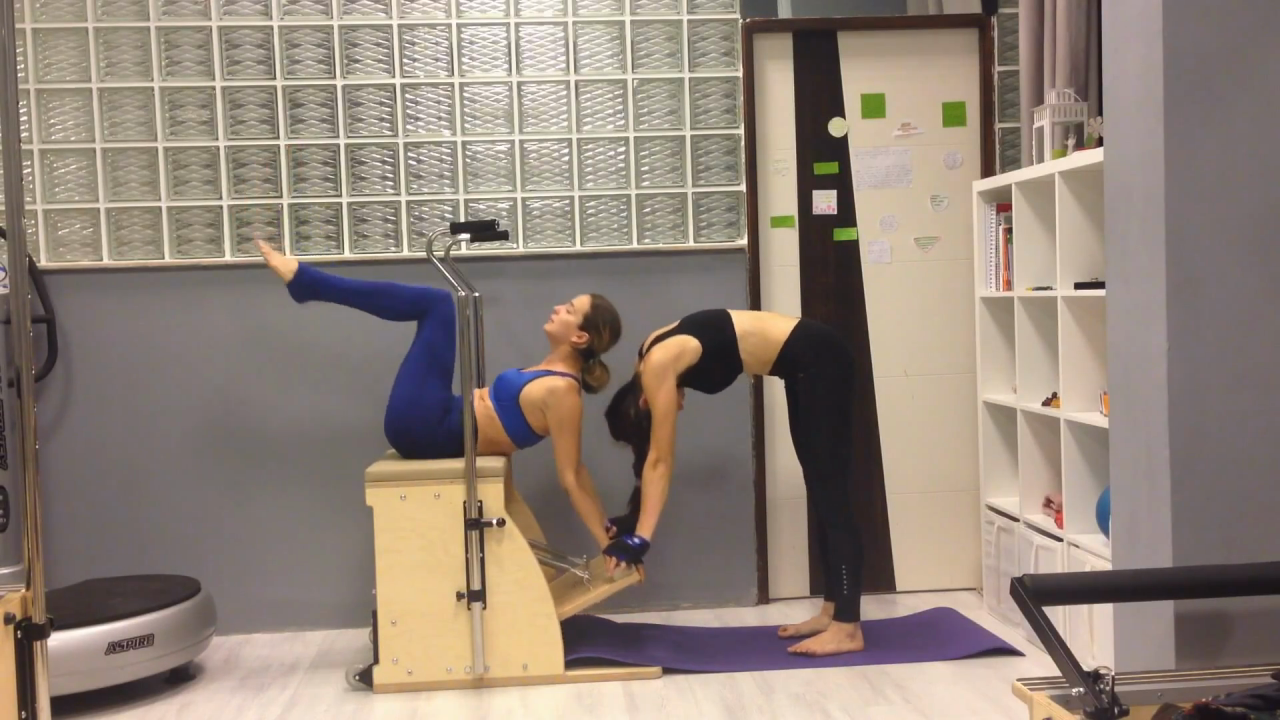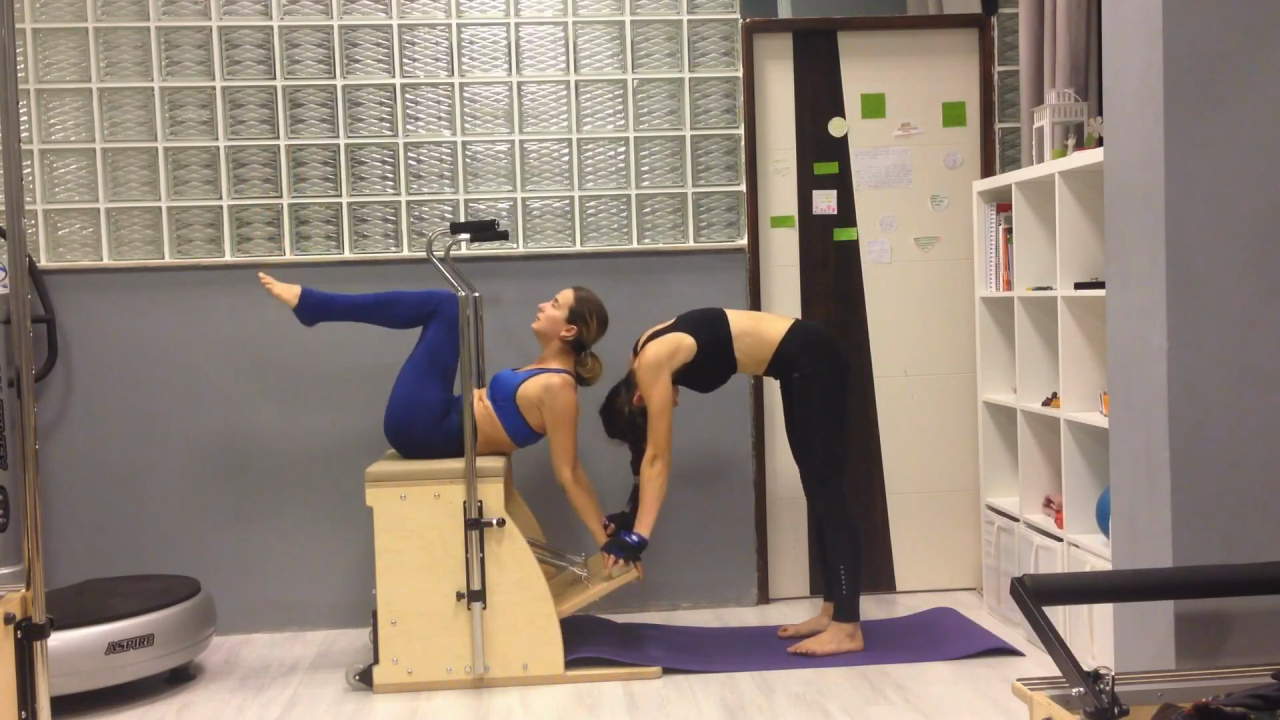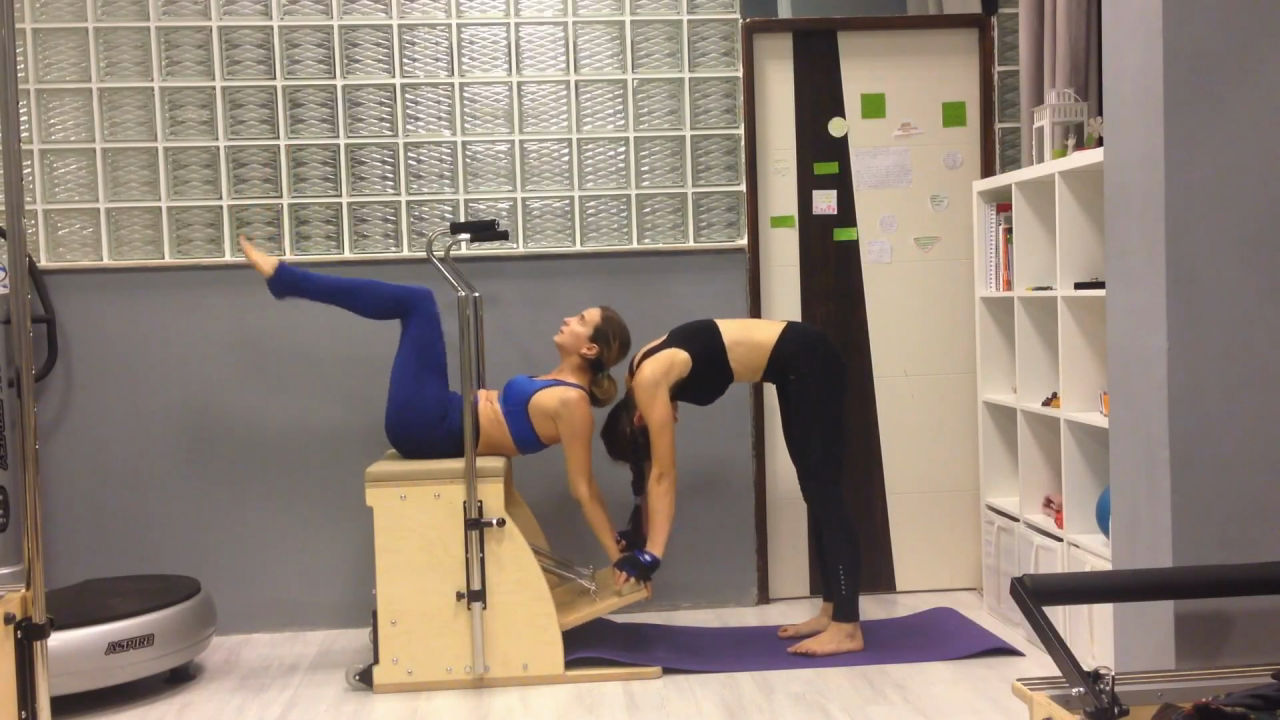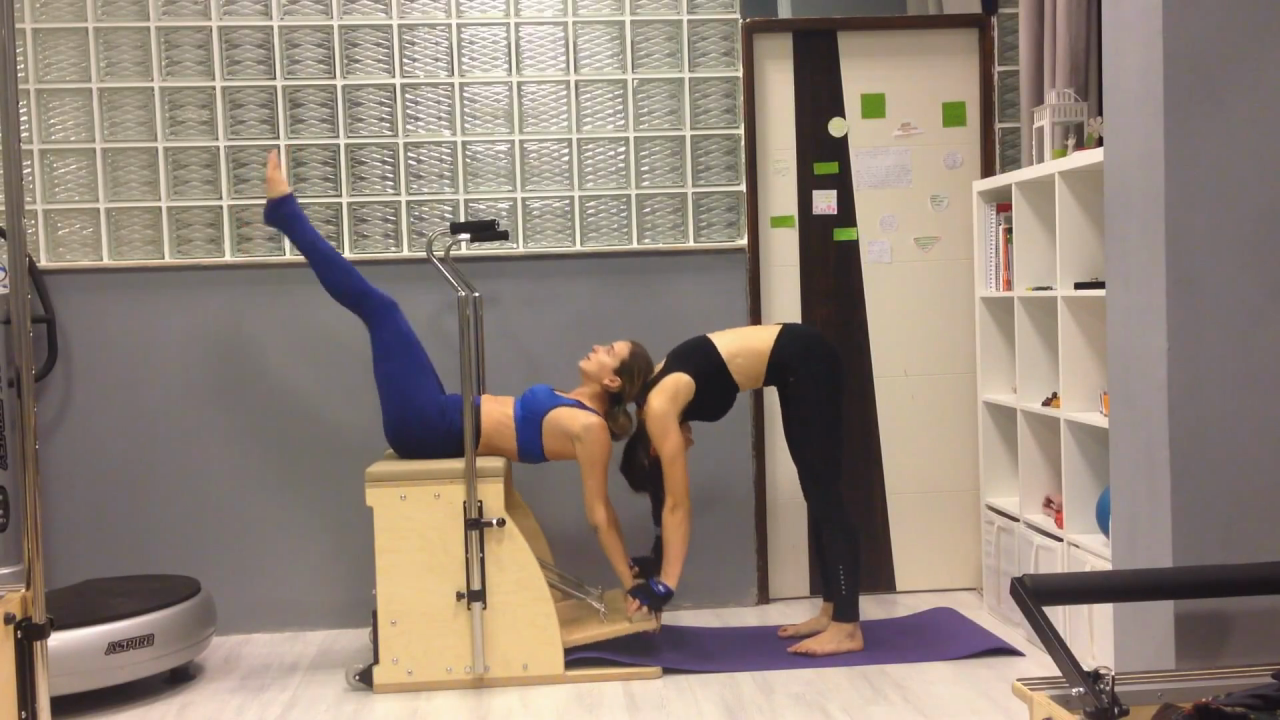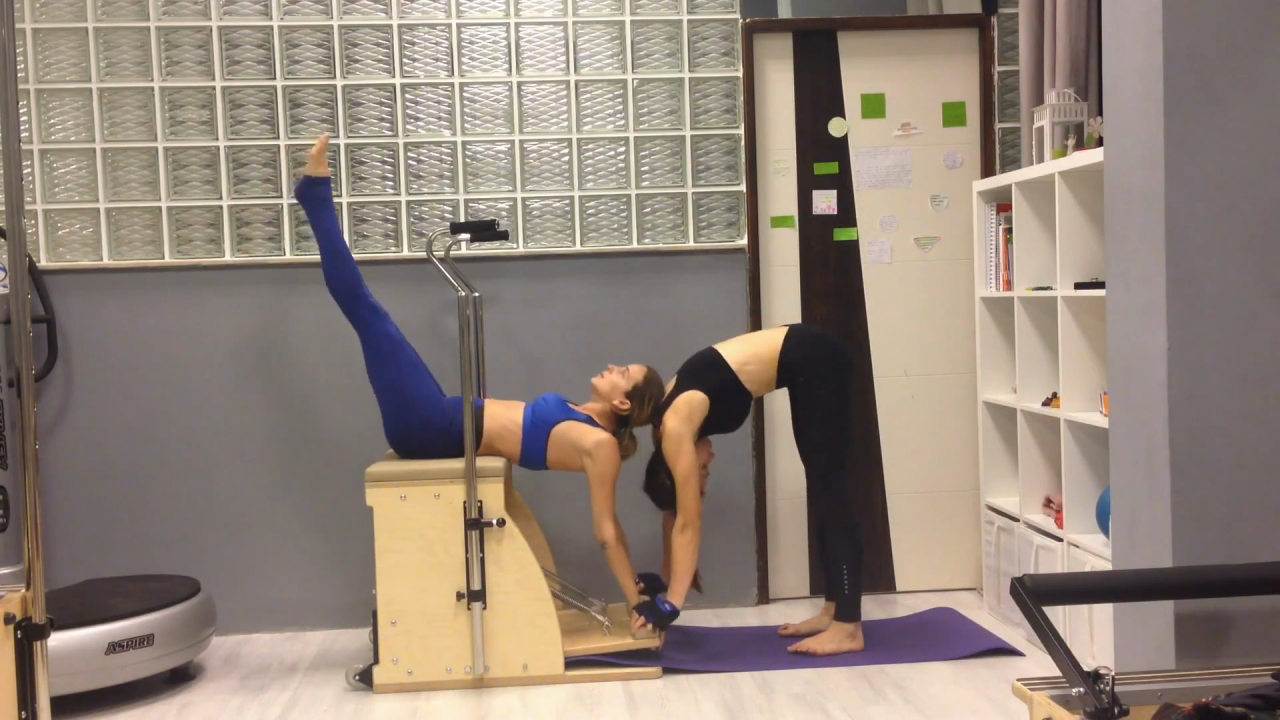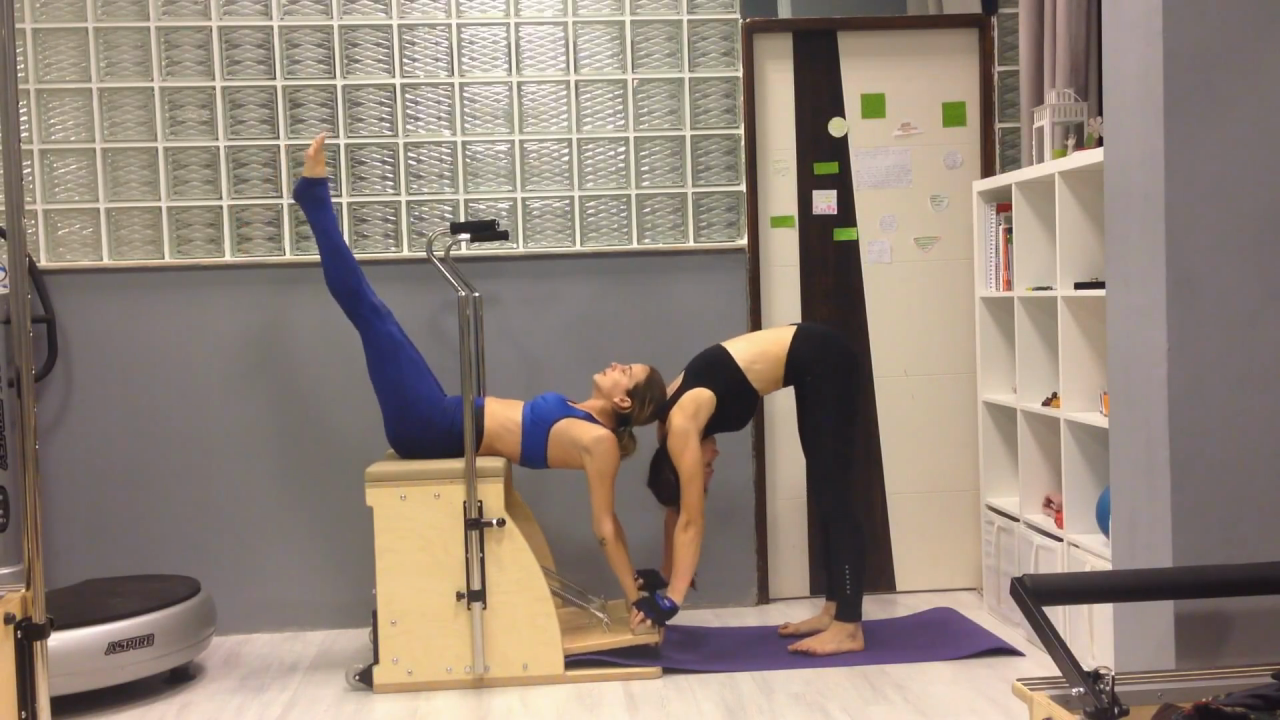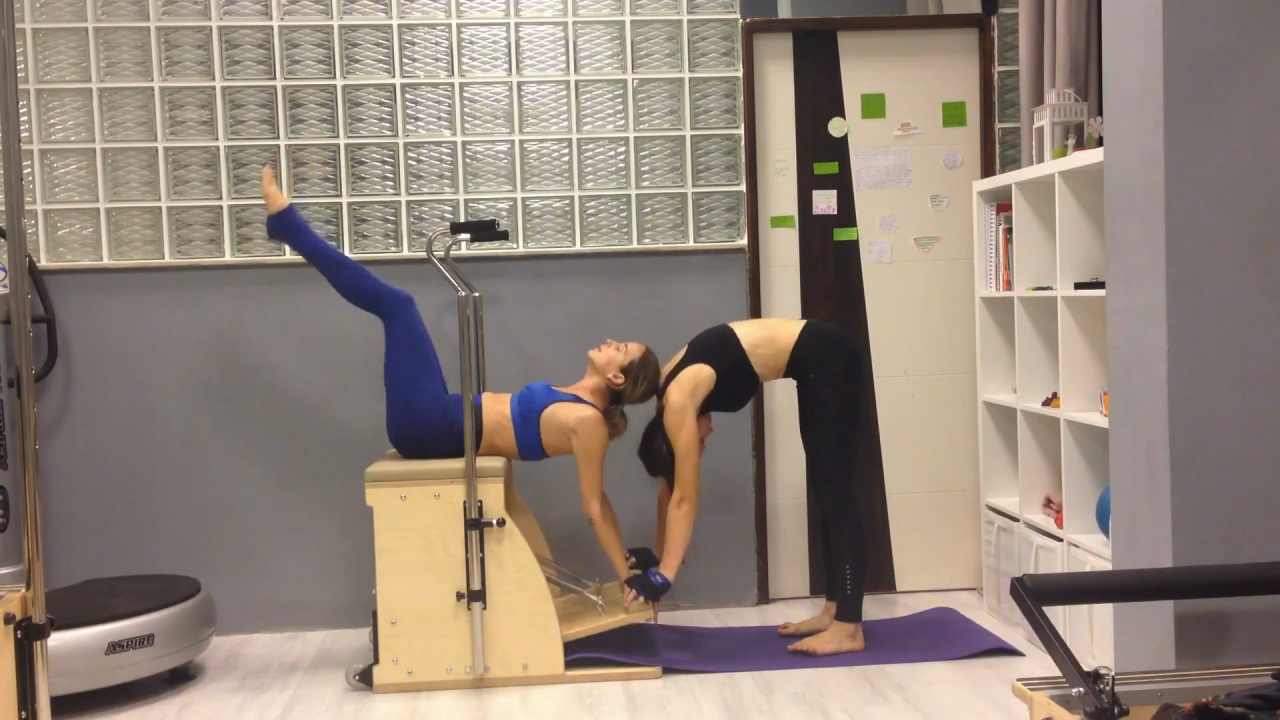
dt=0.3s
person 1, frame 1
left shoulder: (561, 392)
right shoulder: (552, 372)
left elbow: (573, 477)
left wrist: (608, 544)
left hip: (423, 429)
right hip: (434, 428)
left knee: (438, 304)
right knee: (436, 305)
left ankle: (304, 279)
right ankle: (305, 280)
person 1, frame 2
left shoulder: (557, 388)
right shoulder: (547, 371)
left elbow: (569, 474)
left wrist: (607, 542)
left hip: (423, 430)
right hip: (433, 427)
left knee: (444, 306)
right knee: (443, 305)
left ankle: (309, 301)
right ankle: (310, 301)
person 1, frame 3
left shoulder: (572, 404)
right shoulder: (562, 384)
left elbow: (583, 489)
left wrist: (617, 557)
left hip: (428, 432)
right hip: (439, 424)
left knee: (420, 304)
right knee: (419, 302)
left ankle: (285, 275)
right ankle: (285, 275)
person 1, frame 4
left shoulder: (590, 428)
right shoulder: (576, 408)
left elbow: (600, 515)
left wrist: (633, 586)
left hip: (429, 430)
right hip: (441, 424)
left knee: (380, 311)
right knee: (380, 310)
left ankle: (285, 209)
person 1, frame 5
left shoulder: (600, 444)
right shoulder: (584, 420)
left elbow: (607, 532)
left wrist: (637, 603)
left hip: (432, 431)
right hip: (443, 421)
left knee: (369, 316)
right knee: (370, 317)
left ankle: (318, 193)
person 1, frame 6
left shoulder: (598, 441)
right shoulder: (583, 418)
left elbow: (605, 528)
left wrist: (636, 598)
left hip: (432, 431)
right hip: (443, 422)
left knee: (370, 313)
right knee: (372, 313)
person 1, frame 7
left shoulder: (588, 421)
right shoulder: (578, 403)
left elbow: (596, 507)
left wrist: (628, 575)
left hip: (429, 429)
right hip: (443, 423)
left knee: (395, 306)
right knee: (398, 306)
left ankle: (286, 221)
person 2, frame 1
left shoulder: (659, 365)
right shoulder: (654, 357)
left elbow: (659, 461)
right elbow: (655, 458)
left wrist: (639, 537)
right wrist: (634, 520)
left hip: (819, 361)
right hip: (807, 364)
left knee: (829, 493)
right knee: (821, 492)
left ankle: (847, 629)
right ankle: (833, 612)
person 2, frame 2
left shoulder: (652, 362)
right shoulder: (647, 355)
left elbow: (657, 458)
right elbow: (653, 454)
left wrist: (638, 535)
right wrist: (632, 516)
left hip: (814, 360)
right hip: (802, 364)
left knee: (826, 494)
right knee: (819, 493)
left ankle: (847, 629)
right ankle: (833, 613)
person 2, frame 3
left shoulder: (650, 380)
right shoulder: (644, 372)
left elbow: (663, 476)
right elbow: (654, 471)
left wrist: (651, 554)
right wrist: (641, 533)
left hip: (809, 361)
right hip: (797, 364)
left knee: (823, 494)
right knee: (816, 493)
left ankle: (847, 628)
right ankle: (832, 613)
person 2, frame 4
left shoulder: (659, 410)
right shoulder: (655, 402)
left elbow: (677, 505)
right elbow: (669, 503)
left wrist: (664, 584)
right wrist: (656, 562)
left hip: (808, 362)
right hip: (797, 363)
left knee: (823, 495)
right knee: (817, 494)
left ankle: (847, 628)
right ankle: (833, 612)
person 2, frame 5
left shoulder: (675, 429)
right shoulder: (669, 422)
left elbow: (687, 525)
right elbow: (675, 516)
left wrist: (670, 602)
right wrist: (665, 585)
left hip: (816, 362)
right hip: (805, 361)
left knee: (828, 494)
right knee: (823, 493)
left ankle: (848, 629)
right ankle: (834, 611)
person 2, frame 6
left shoulder: (682, 427)
right shoulder: (672, 420)
left elbow: (691, 522)
right elbow: (676, 512)
left wrist: (670, 599)
right wrist: (665, 579)
left hip: (824, 361)
right hip: (813, 361)
left knee: (832, 495)
right knee: (824, 492)
left ankle: (849, 628)
right ankle: (835, 611)
person 2, frame 7
left shoulder: (678, 401)
right shoulder: (671, 393)
left elbow: (684, 499)
right elbow: (670, 486)
left wrist: (661, 575)
right wrist: (655, 556)
left hip: (829, 359)
right hip: (816, 362)
left knee: (835, 493)
right knee: (825, 490)
left ankle: (849, 628)
right ankle: (835, 610)
